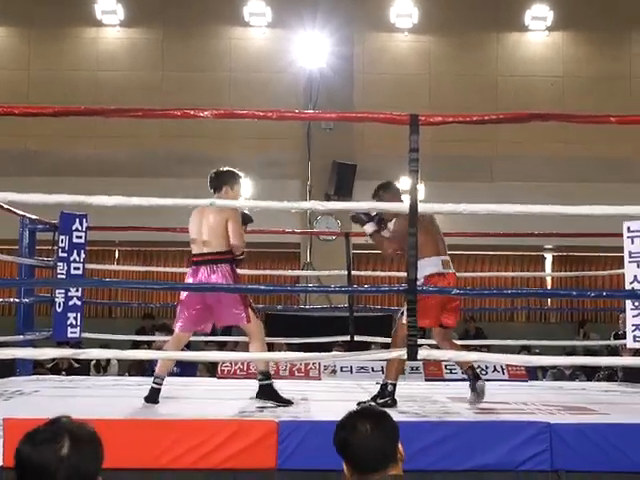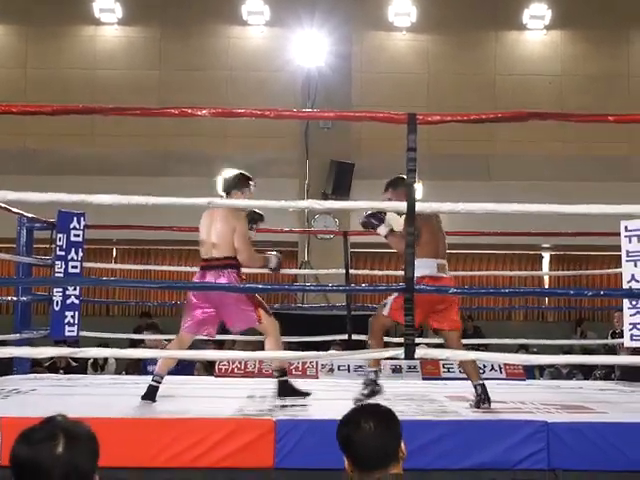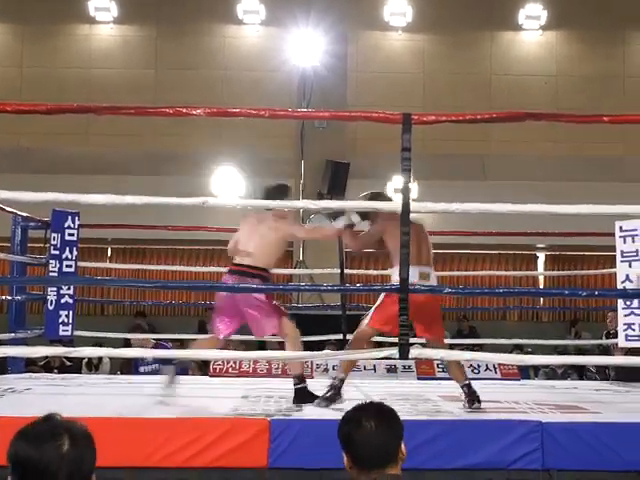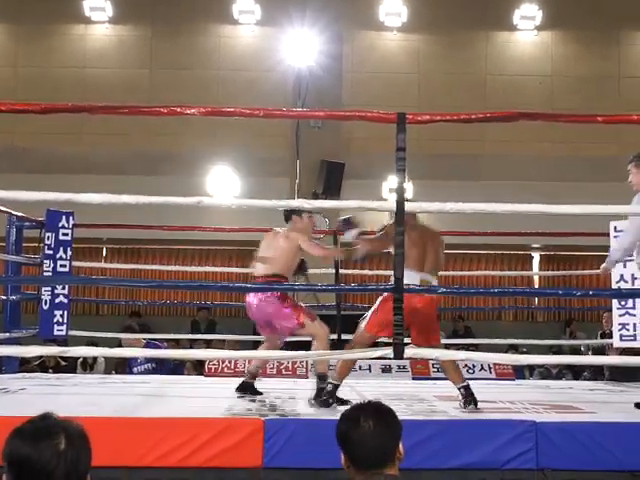
dt=0.2s
person 1, frame 1
left shoulder: (196, 213)
right shoulder: (230, 211)
right elbow: (237, 243)
right wrist: (238, 252)
left hip: (196, 275)
right hip: (220, 274)
left knee: (180, 336)
right knee: (255, 329)
left ankle: (154, 390)
right ankle: (265, 387)
person 1, frame 2
left shoulder: (207, 215)
right shoulder: (238, 217)
right elbow: (245, 258)
right wrist: (270, 261)
left hip: (203, 279)
right hip: (227, 279)
left knee: (183, 339)
right knee: (271, 328)
left ankle: (152, 388)
right ankle: (283, 384)
person 1, frame 3
left shoulder: (249, 221)
right shoulder: (284, 225)
right elbow: (316, 234)
right wrist: (341, 226)
left hip: (231, 282)
right hip: (254, 287)
left knee: (215, 338)
right knee: (292, 334)
right ankle: (301, 391)
person 1, frame 4
left shoulder: (271, 236)
right shoulder: (298, 236)
right elbow: (323, 253)
right wrist: (345, 251)
left hip: (254, 297)
right hip: (272, 296)
left knee: (275, 339)
right knee: (322, 332)
left ankle: (247, 384)
right ankle: (322, 388)
person 2, frame 1
left shoulder: (404, 219)
right shoulder: (423, 215)
left elbow: (391, 249)
left wrist: (369, 227)
right wrist: (383, 228)
left hip: (430, 280)
right hip: (447, 279)
left knee: (400, 337)
right knee: (443, 339)
left ankle: (386, 394)
right ankle: (473, 376)
person 2, frame 2
left shoulder: (414, 214)
right shoulder: (430, 214)
left elbow: (405, 247)
left wrist: (381, 228)
right wrist: (387, 221)
left hip: (423, 281)
right hip: (444, 282)
left knee: (376, 324)
right knee: (454, 344)
left ankle: (372, 381)
right ankle: (481, 393)
person 2, frame 3
left shoulder: (387, 221)
right shoulder: (417, 226)
left elbow: (356, 245)
right hip: (429, 291)
left knee: (360, 337)
right knee: (440, 346)
left ankle: (335, 389)
right ankle: (470, 394)
person 2, frame 4
right shoulder: (436, 236)
left elbow: (370, 247)
left wrist: (353, 233)
left hip: (404, 292)
right hip: (428, 298)
left knee: (359, 341)
right knee: (438, 350)
left ankle: (329, 393)
right ankle: (467, 395)
